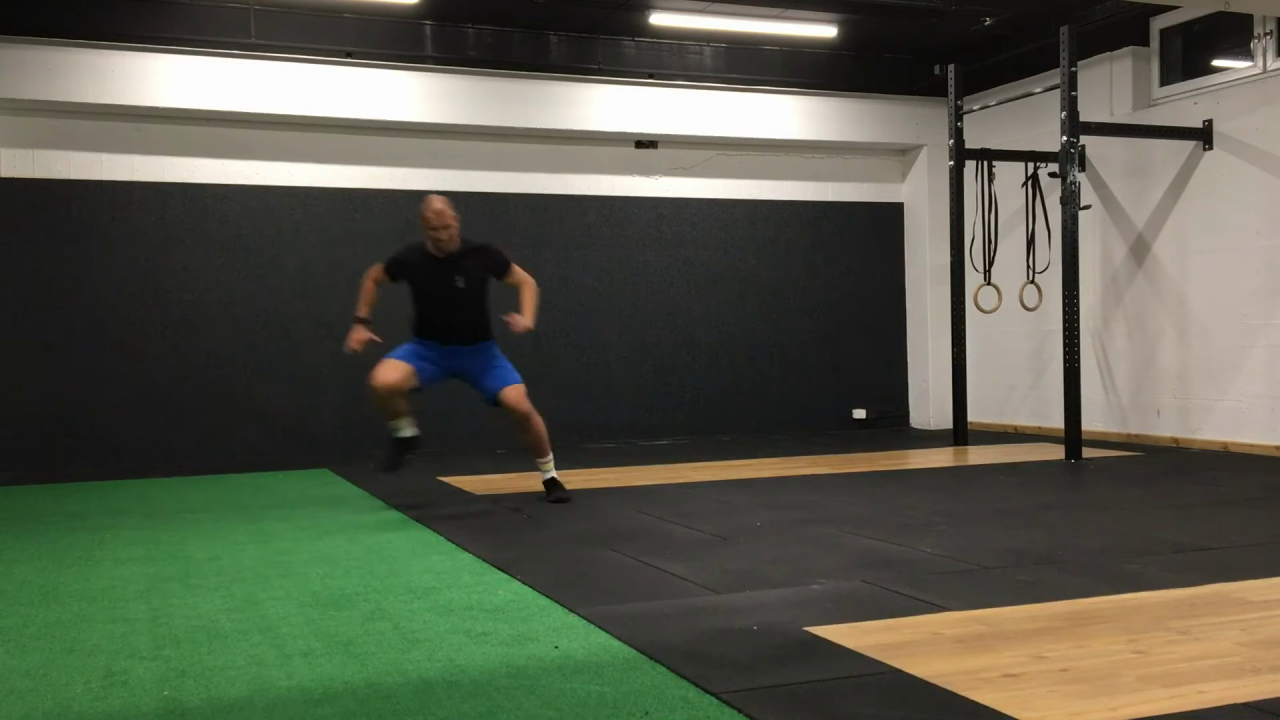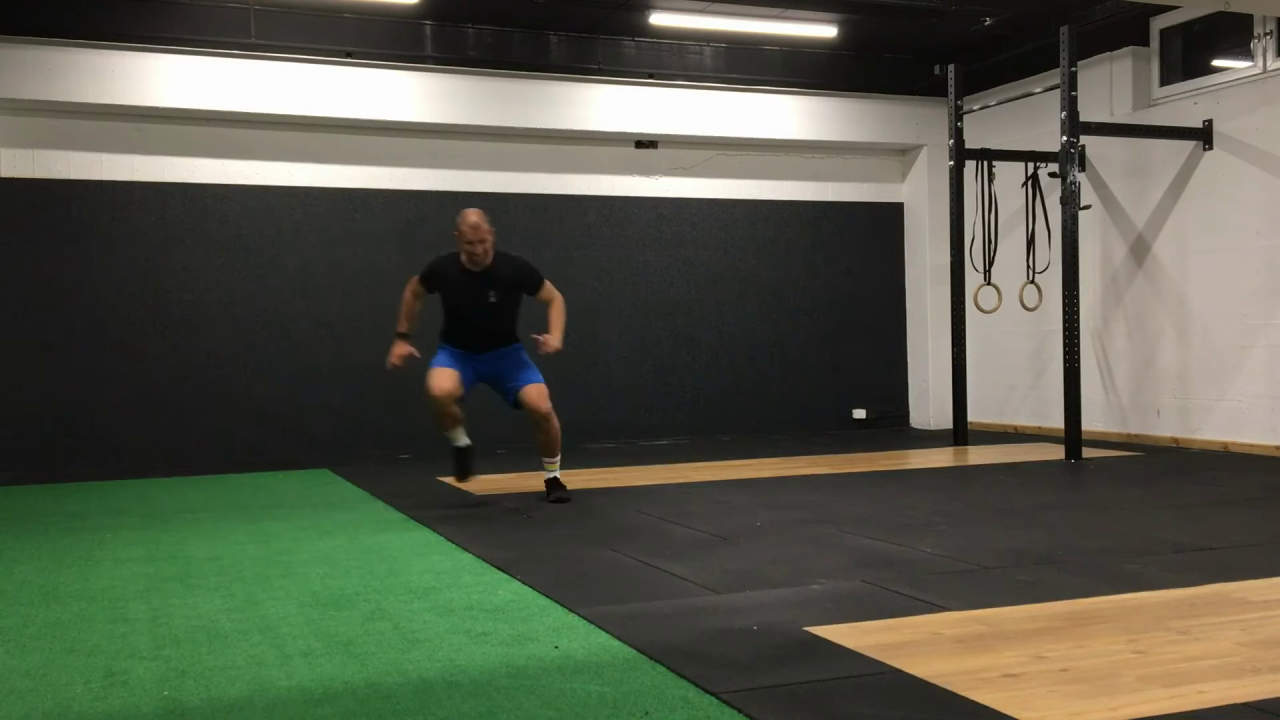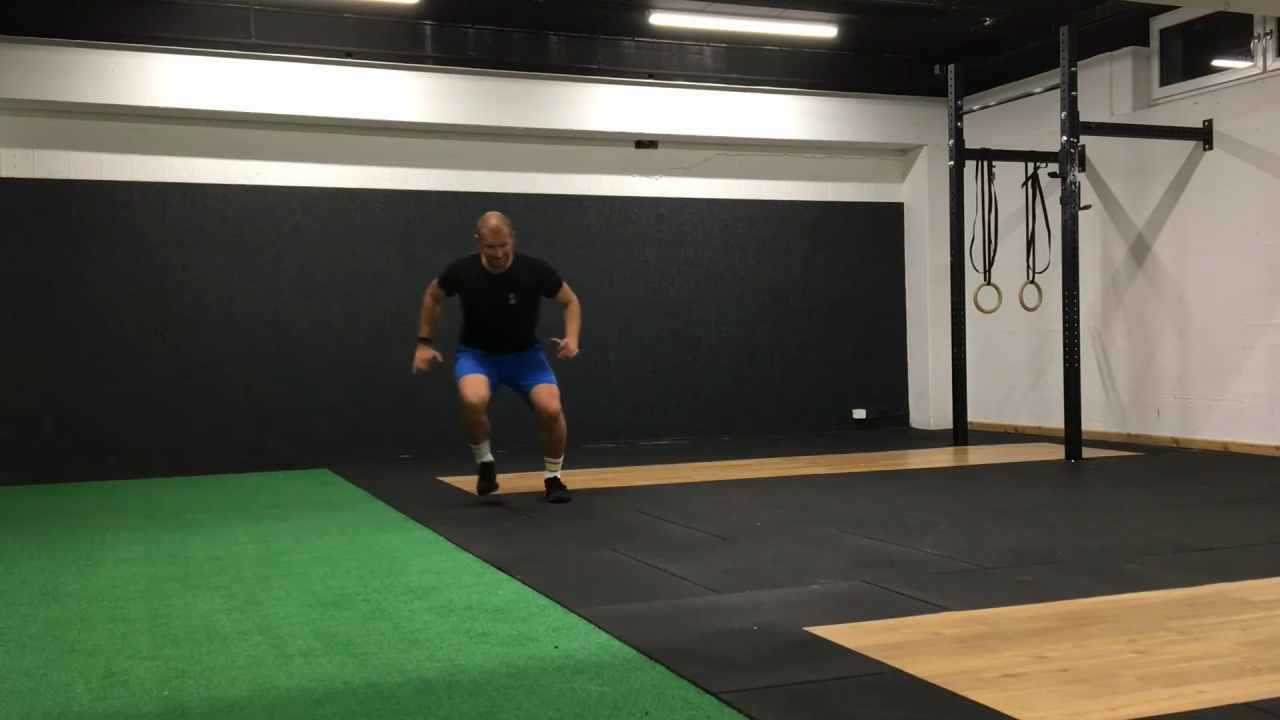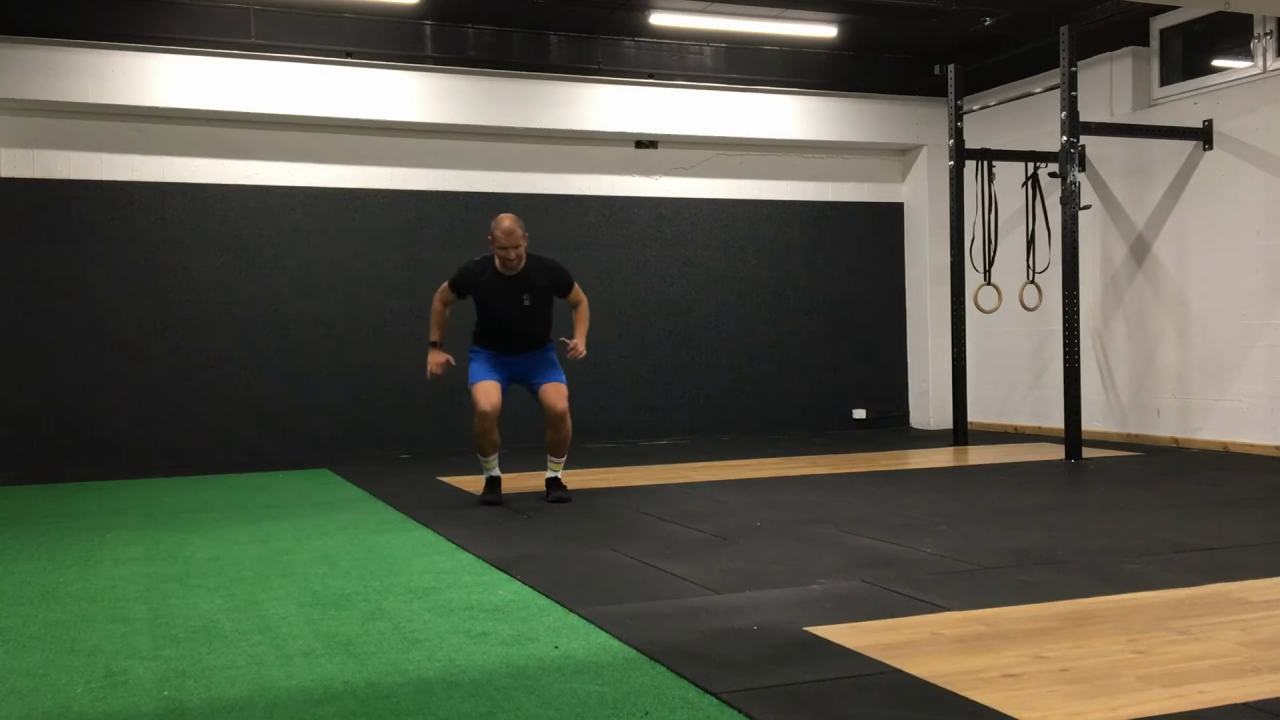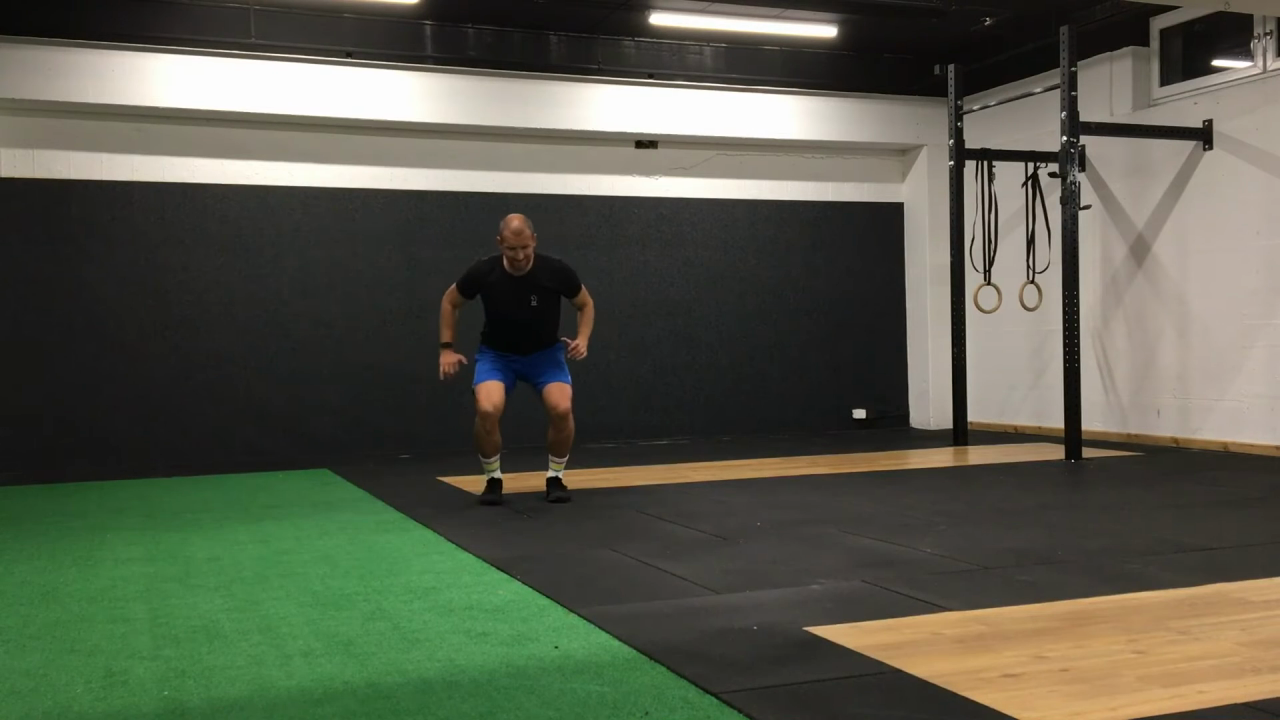
dt=0.1s
person 1, frame 1
left shoulder: (481, 254)
right shoulder: (410, 258)
left elbow: (526, 282)
right elbow: (372, 278)
left wrist: (527, 318)
right wrist: (361, 323)
left hip: (478, 348)
right hip: (428, 348)
left knee: (521, 408)
right knee: (382, 383)
left ankle: (550, 477)
right ankle: (404, 434)
person 1, frame 2
left shoulder: (515, 268)
right shoulder: (443, 268)
left elbow: (554, 299)
right elbow: (413, 292)
left wrist: (556, 336)
right wrist: (402, 338)
left hip: (504, 352)
right hip: (457, 352)
left knee: (542, 408)
right knee: (441, 393)
left ankle: (553, 478)
right ankle: (461, 445)
person 1, frame 3
left shoulder: (536, 270)
right shoulder: (462, 270)
left elbow: (570, 301)
right elbow: (432, 296)
left wrist: (571, 338)
right wrist: (424, 342)
left hip: (524, 354)
right hip: (477, 353)
left knee: (551, 409)
right knee: (474, 401)
left ankle: (553, 477)
right ankle: (486, 465)
person 1, frame 4
left shoulder: (549, 271)
right shoulder: (474, 273)
left elbow: (580, 302)
right elbow: (441, 299)
left wrist: (580, 339)
right wrist: (435, 347)
left hip: (536, 353)
right hip: (489, 354)
left knee: (558, 408)
right knee: (486, 409)
left ankle: (554, 477)
right ankle: (492, 477)
person 1, frame 5
left shoulder: (557, 271)
right shoulder: (482, 272)
left elbow: (585, 304)
right elbow: (450, 302)
left wrist: (583, 339)
right wrist: (447, 347)
left hip: (545, 353)
right hip: (496, 354)
left knee: (562, 409)
right knee: (487, 409)
left ankle: (555, 477)
right ankle: (493, 479)
